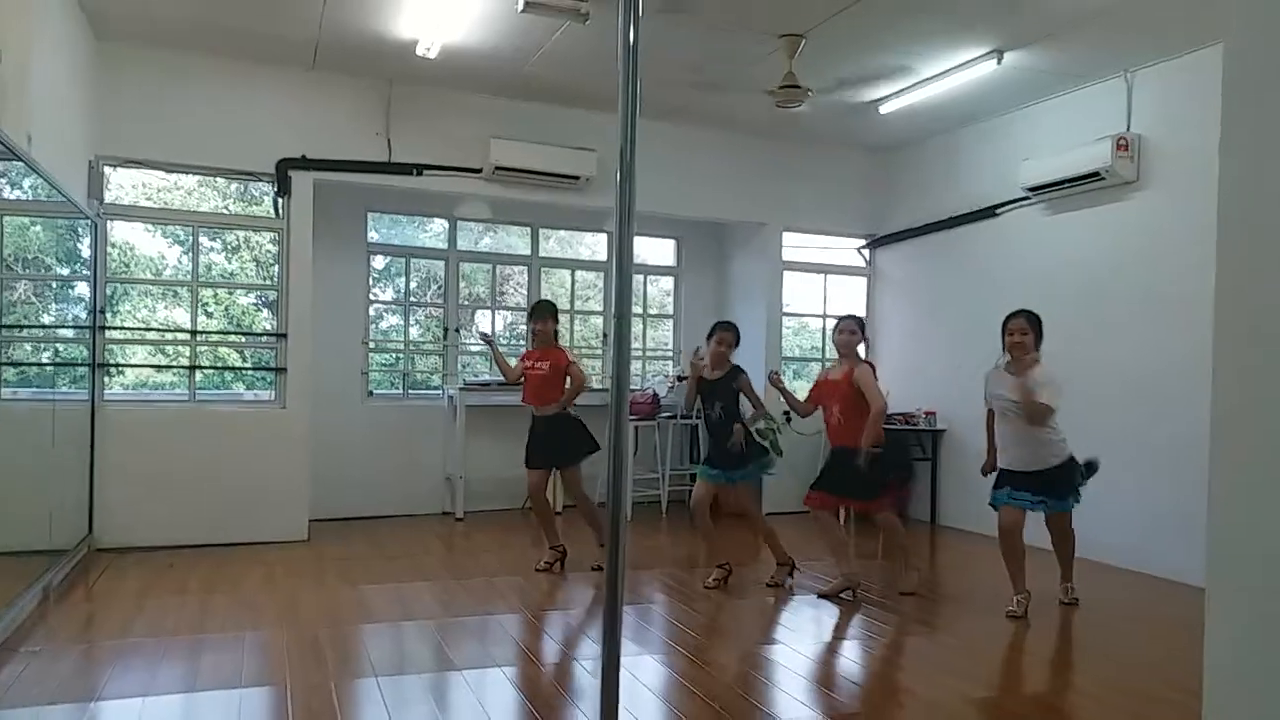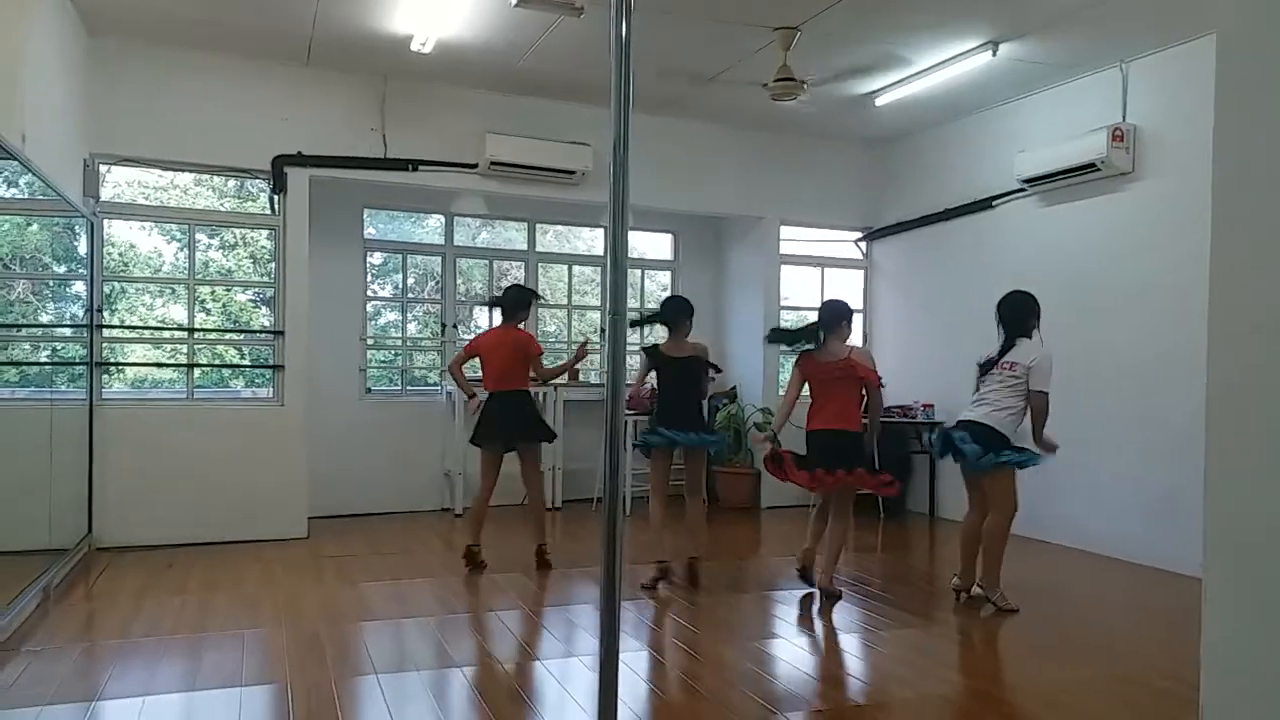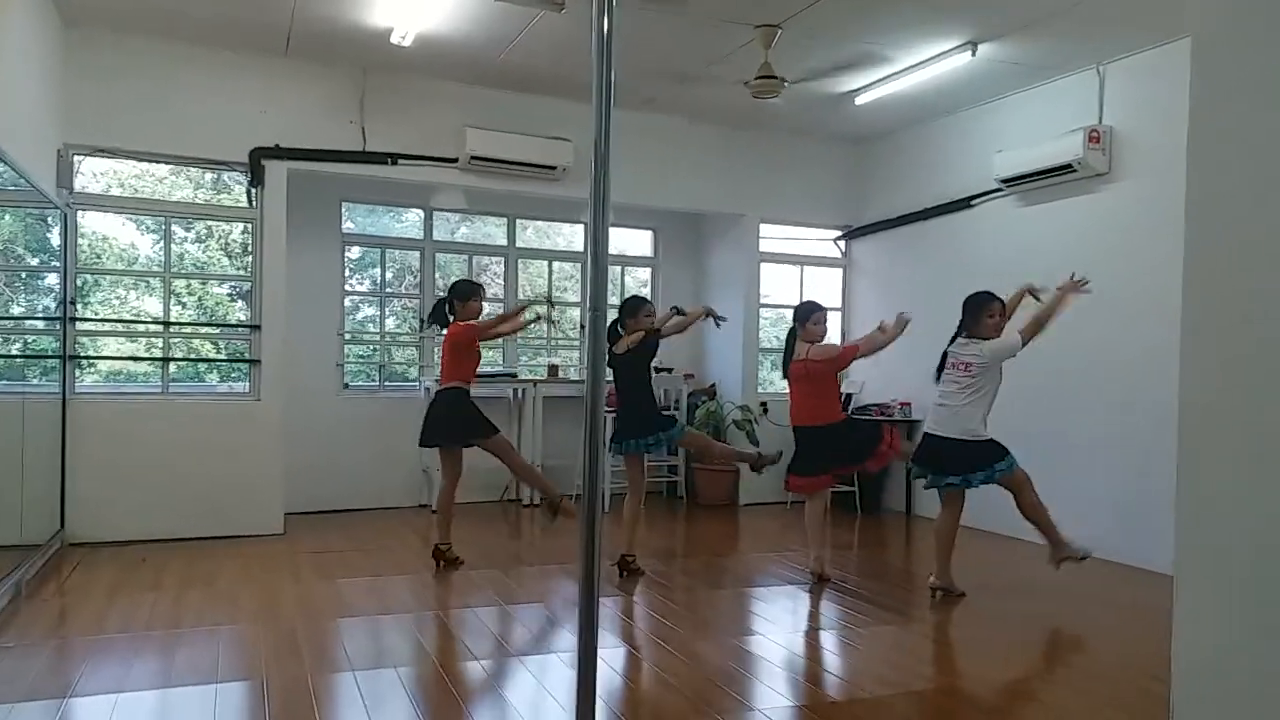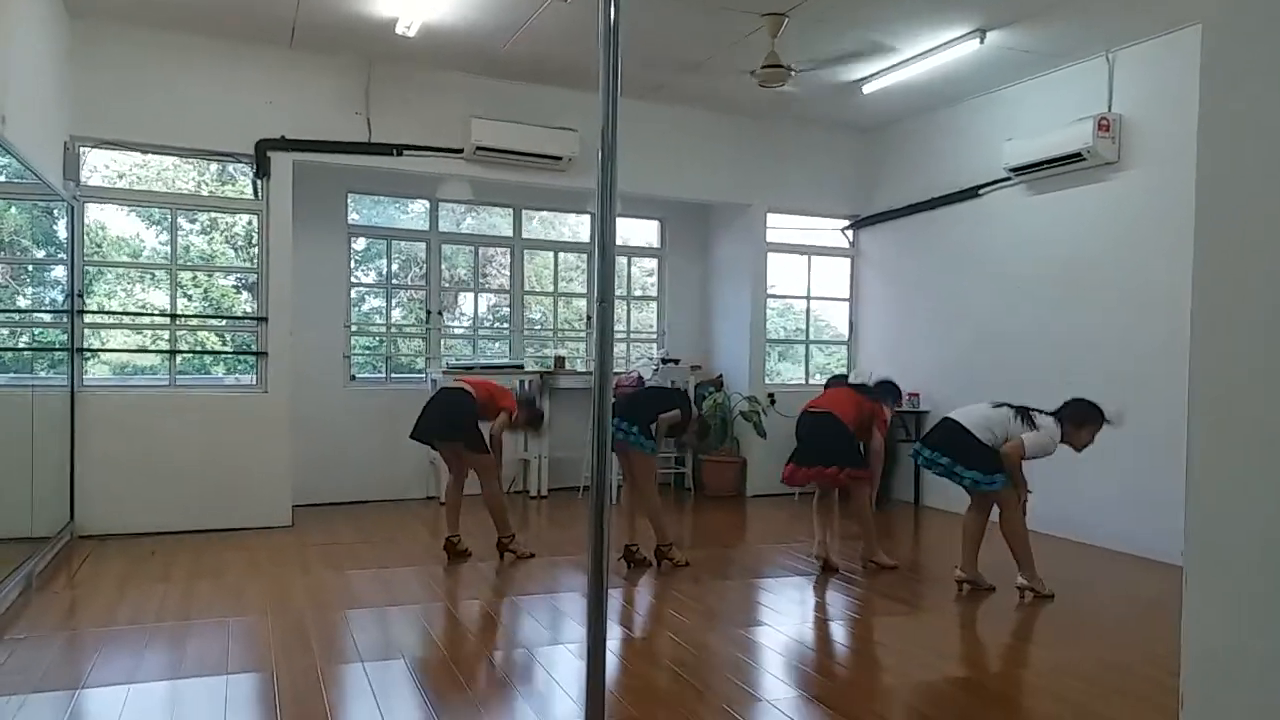
dt=0.7s
person 1, frame 1
left shoulder: (1044, 377)
right shoulder: (994, 374)
left elbow: (1039, 418)
left wrist: (1023, 378)
right wrist: (990, 454)
left hip: (1051, 466)
right hip: (1012, 468)
left knee: (1058, 530)
right knee: (1008, 527)
left ankle: (1066, 580)
right ankle: (1020, 593)
person 1, frame 2
left shoulder: (995, 354)
right shoulder: (1038, 355)
right elbow: (1039, 405)
right wrist: (1039, 436)
left hip: (967, 429)
right hip: (993, 434)
left knee: (979, 508)
right knee: (1003, 509)
left ankle: (965, 578)
right ankle: (989, 585)
person 1, frame 3
left shoulder: (958, 344)
right shoulder: (990, 351)
left elbow: (1001, 321)
right elbow: (1032, 329)
left wrist: (1021, 293)
right wrist: (1063, 293)
left hip: (935, 439)
right hip: (968, 442)
left knee: (951, 506)
right knee: (1021, 484)
left ankle: (941, 577)
right ankle: (1058, 546)
person 1, frame 4
left shoulder: (1042, 422)
right shoulder: (1050, 437)
right elbow: (1010, 453)
right wrist: (1019, 488)
left hip: (947, 432)
right hip: (966, 440)
left knee: (983, 500)
right knee: (1010, 503)
left ankle: (967, 569)
right ankle: (1029, 576)
person 2, frame 1
left shoulder: (861, 370)
right shoulder: (825, 376)
left elbow: (878, 407)
right elbow: (805, 410)
left wrist: (866, 446)
right wrist: (783, 390)
left hip: (867, 455)
right hip: (840, 454)
left knee: (883, 515)
right knee: (822, 511)
left ankle: (907, 568)
right ankle: (847, 575)
person 2, frame 2
left shoulder: (807, 358)
right shoulder: (861, 357)
left elbow: (790, 399)
right elbow: (875, 402)
left wrist: (774, 432)
right wrist: (872, 434)
left hip: (817, 436)
right hip: (849, 438)
left knee: (828, 501)
right knee: (841, 509)
left ankle: (808, 553)
right ankle: (826, 577)
person 2, frame 3
left shoulder: (793, 355)
right shoulder: (822, 352)
left elbow: (852, 350)
right elbow: (866, 349)
left wrist: (879, 333)
right wrist: (898, 328)
left hip: (806, 434)
right hip: (834, 429)
left knee: (816, 497)
right knee: (889, 442)
left ankle: (817, 561)
person 2, frame 4
left shoulder: (844, 392)
right shoulder: (881, 409)
right elbow: (876, 451)
right wrist: (872, 489)
left hip: (806, 422)
right hip: (833, 428)
left knee: (825, 487)
right knee: (858, 486)
left ankle: (821, 545)
right ankle: (871, 550)
person 3, frame 1
left shoulder: (558, 354)
right shoulder: (528, 355)
left elbow: (580, 381)
right elbow: (511, 377)
left wrist: (562, 404)
right wrist: (493, 347)
left hip: (560, 427)
right hip: (539, 427)
left knee: (575, 493)
right knee: (534, 491)
left ankle: (605, 544)
right ankle: (556, 548)
person 3, frame 2
left shoulder: (484, 339)
right shoulder: (526, 340)
left elbow: (454, 366)
right elbow: (543, 376)
left wrist: (471, 395)
right wrist: (574, 361)
left hip: (493, 411)
right hip: (522, 409)
left knee: (487, 483)
right knee: (533, 482)
left ankle: (473, 547)
right ankle: (541, 547)
person 3, frame 3
left shoulder: (465, 334)
right shoulder: (460, 331)
left elbow: (504, 329)
right elbow: (502, 322)
left wrist: (533, 318)
right wrist: (530, 311)
left hip: (446, 408)
right hip: (456, 405)
left knee: (450, 478)
right knee: (509, 455)
left ankle: (443, 547)
right ankle: (554, 501)
person 3, frame 4
left shoulder: (497, 394)
right shoulder: (510, 402)
right elbow: (495, 432)
right wrist: (497, 464)
left hip: (437, 409)
right hip: (457, 414)
left knee: (458, 472)
right knee: (487, 476)
left ankle: (452, 539)
right ankle: (507, 539)
person 4, frame 1
left shoulder: (736, 375)
right shoulder: (699, 372)
left elbow: (759, 409)
right elbow: (688, 406)
left wrist: (742, 425)
right wrist: (694, 374)
left hip: (739, 451)
right hip: (715, 452)
left knee: (751, 513)
right knee: (698, 505)
left ankle: (784, 562)
right ankle: (722, 565)
person 4, frame 2
left shoulder: (653, 353)
right shoulder: (701, 351)
left elbow: (636, 392)
right elbow: (704, 390)
left hip: (663, 428)
right hip: (695, 427)
left knee: (658, 495)
right knee: (695, 495)
left ankle: (661, 562)
right ankle: (693, 559)
person 4, frame 3
left shoulder: (615, 348)
right shoulder: (641, 341)
right elbow: (678, 325)
left wrist: (668, 316)
right wrist: (703, 311)
left hip: (627, 429)
right hip: (650, 422)
left knee: (635, 491)
right knee: (705, 445)
left ankle: (627, 557)
right ankle: (755, 458)
person 4, frame 4
left shoulder: (673, 399)
right shoulder: (687, 413)
right elbow: (663, 419)
right wrist: (654, 454)
left hip: (617, 417)
right hip: (633, 423)
left knee: (631, 484)
right knee: (648, 490)
left ankle: (631, 547)
right ankle: (665, 546)
